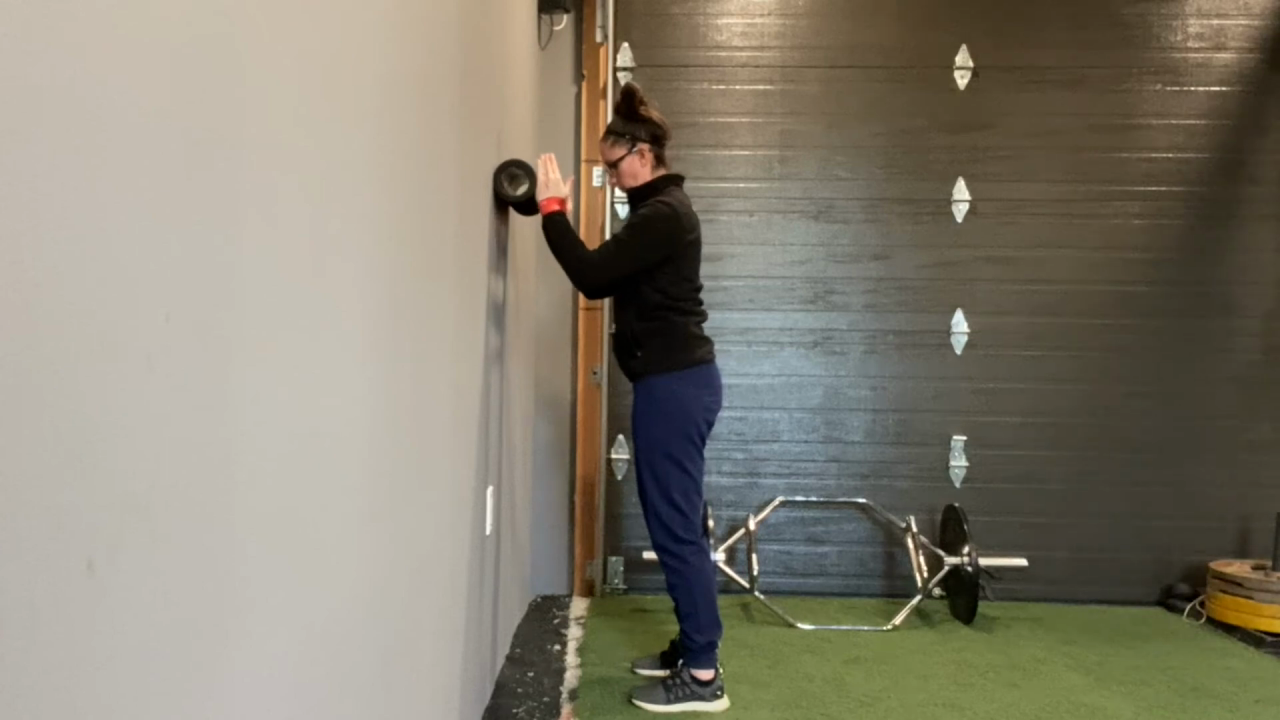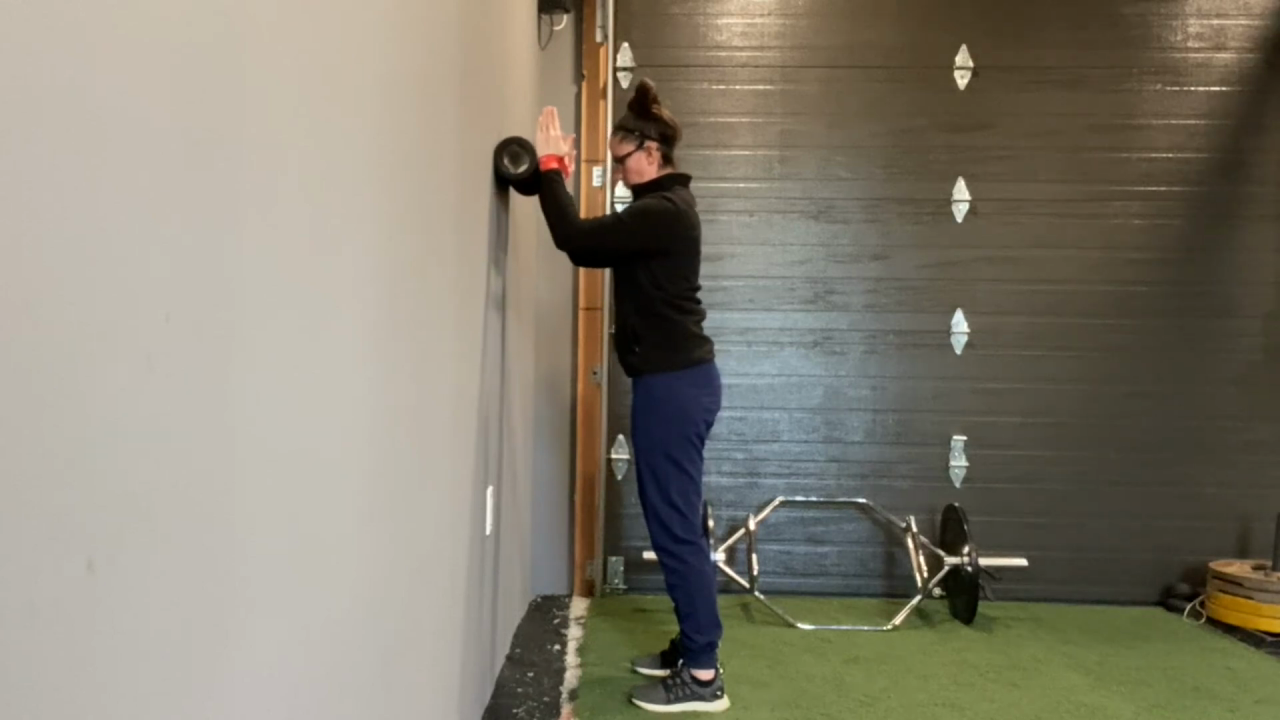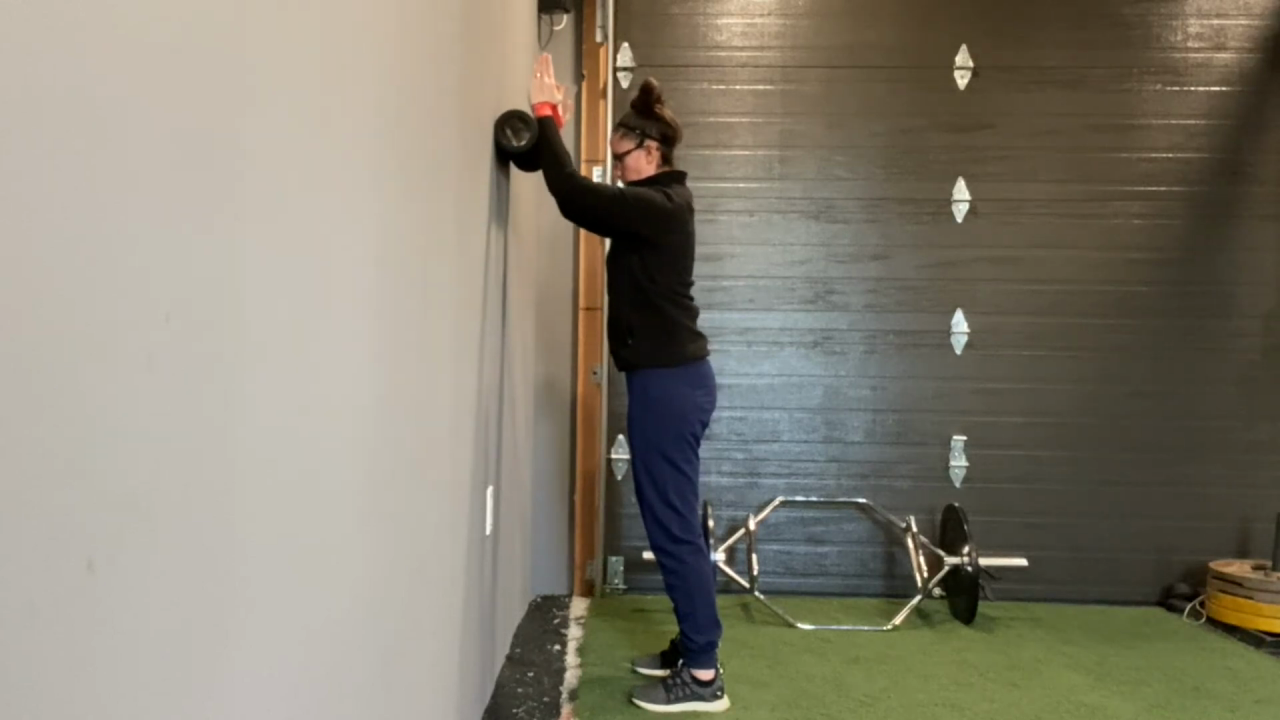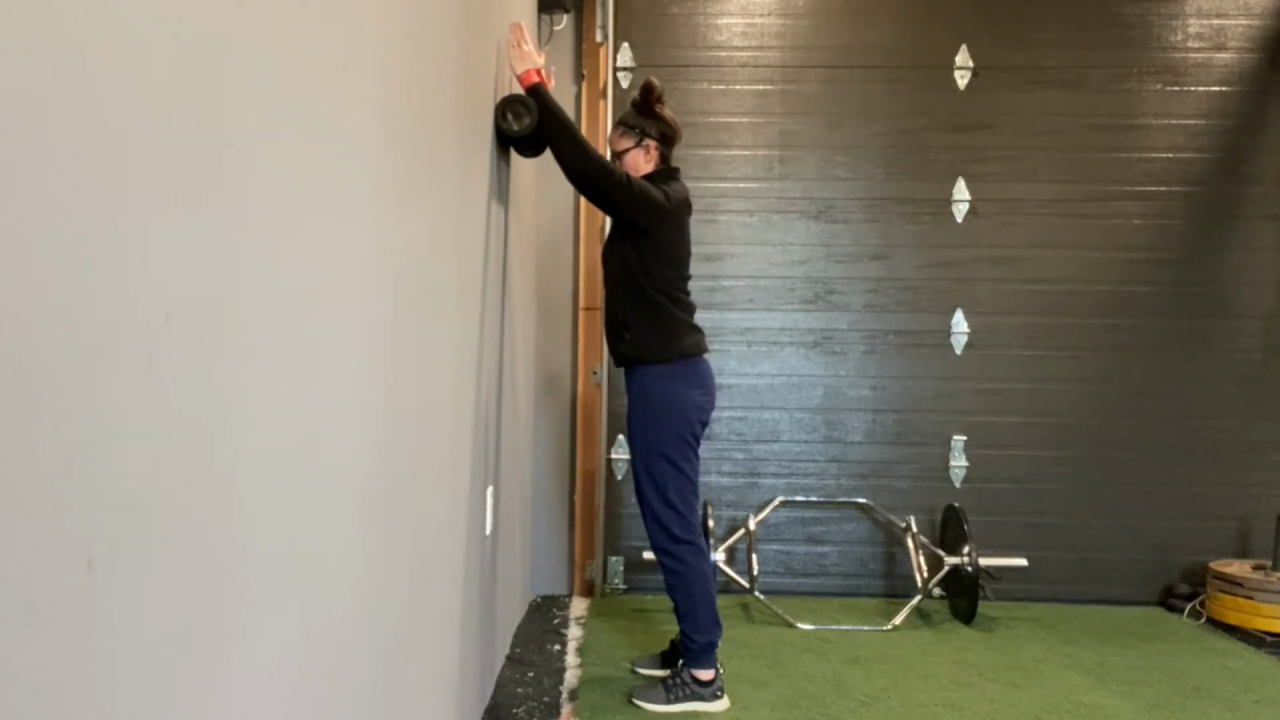
dt=1s
person 1, frame 1
left shoulder: (663, 215)
right shoulder: (661, 209)
left elbow: (593, 277)
right elbow: (611, 275)
left wrist: (553, 209)
right wrist: (558, 212)
left hip: (674, 384)
right hip: (676, 379)
left knee: (676, 527)
right knee: (675, 523)
right ankle: (691, 648)
person 1, frame 2
left shoulder: (663, 212)
right shoulder: (663, 208)
left elbow: (575, 239)
right elbow: (593, 248)
left wrist: (550, 167)
right wrist: (559, 174)
left hip: (674, 383)
right hip: (676, 379)
left knee: (675, 527)
right knee: (674, 524)
right ankle: (692, 649)
person 1, frame 3
left shoulder: (656, 207)
right shoulder: (659, 204)
left elbow: (571, 195)
right elbow: (587, 199)
left wrist: (545, 116)
right wrist: (552, 126)
left hip: (667, 382)
right hip: (672, 377)
left knee: (674, 527)
right knee: (672, 523)
right ankle: (692, 649)
person 1, frame 4
left shoulder: (652, 204)
right shoulder: (657, 201)
left elbow: (582, 165)
right elbow: (588, 166)
left wrist: (535, 84)
right wrist: (541, 94)
left hip: (667, 381)
right hip: (670, 376)
left knee: (673, 527)
right knee: (671, 523)
right ankle: (693, 649)
